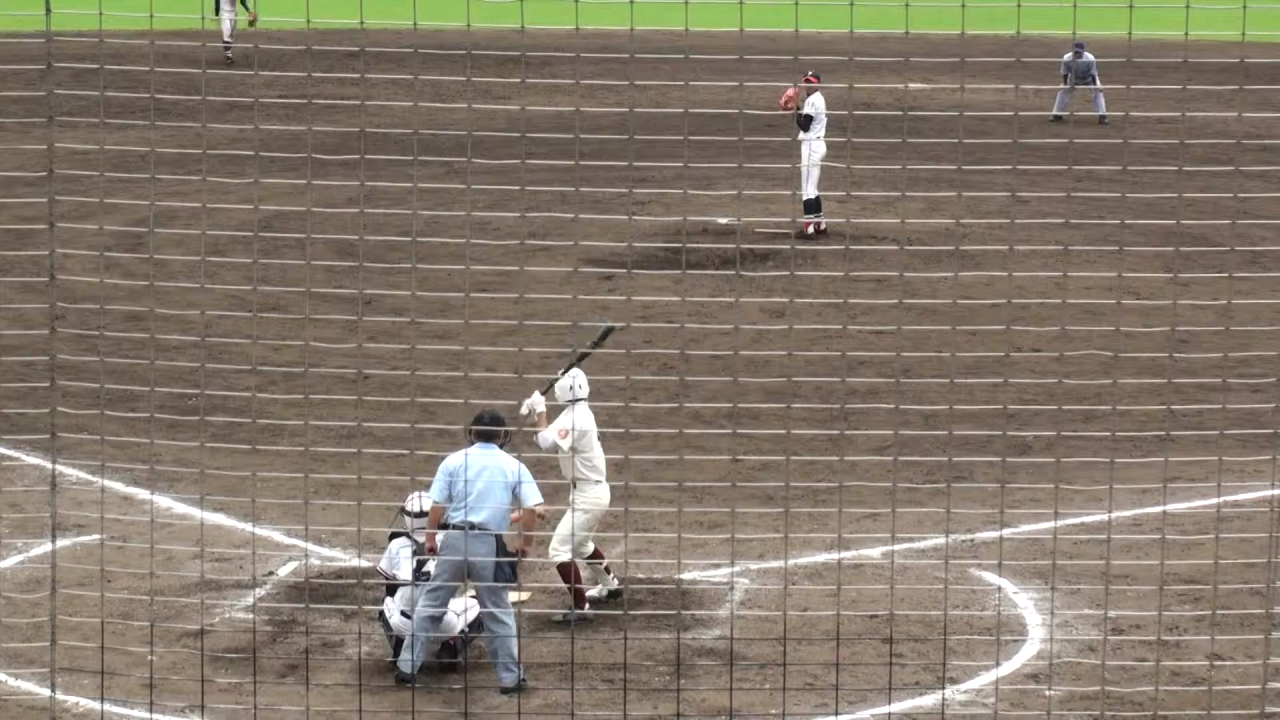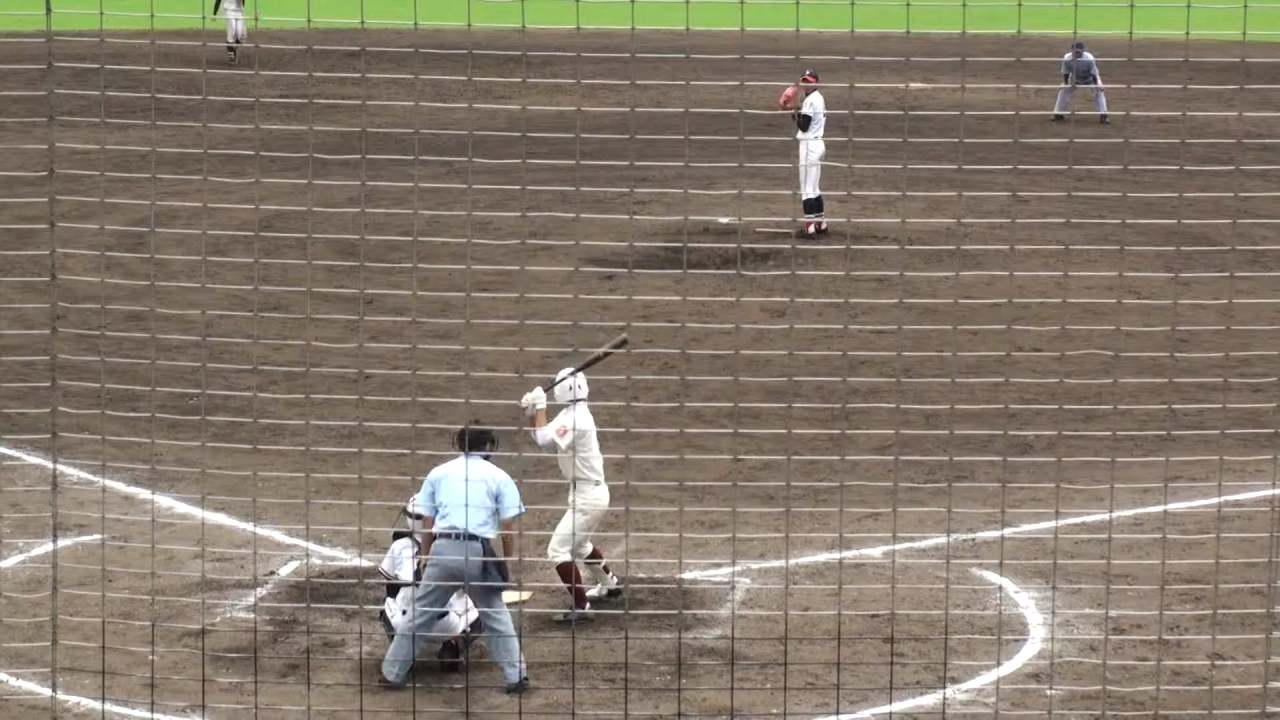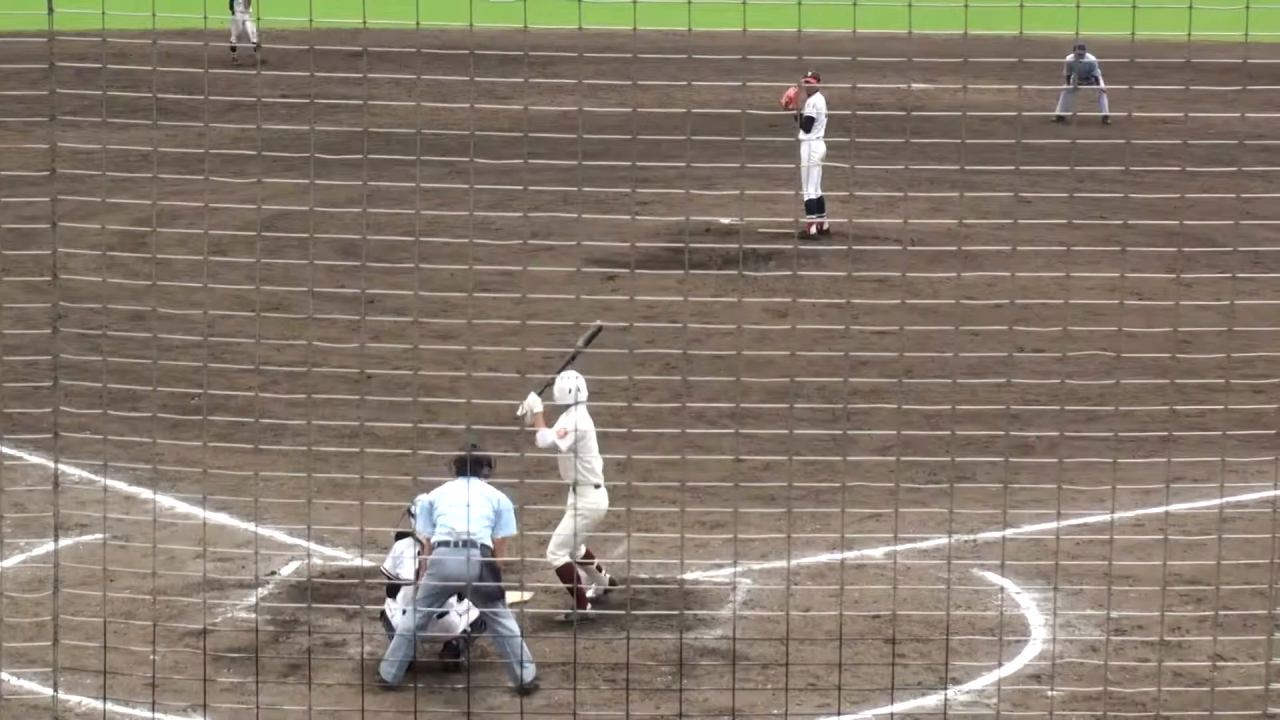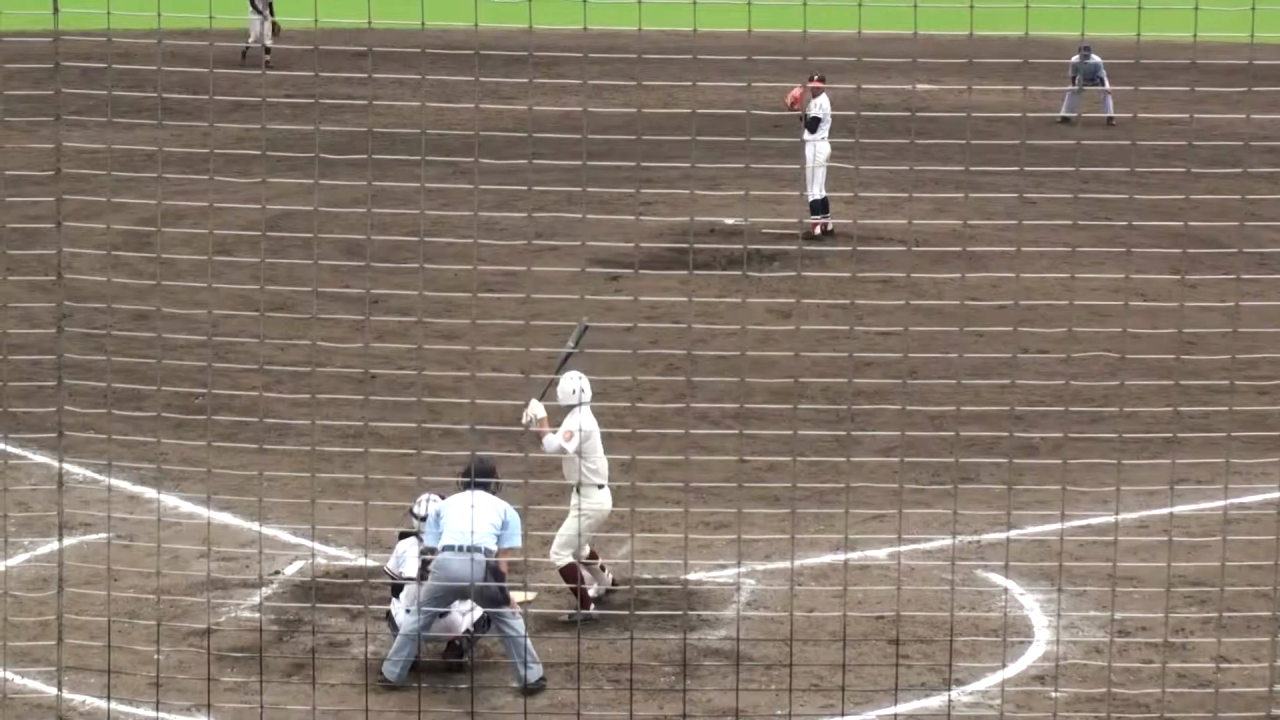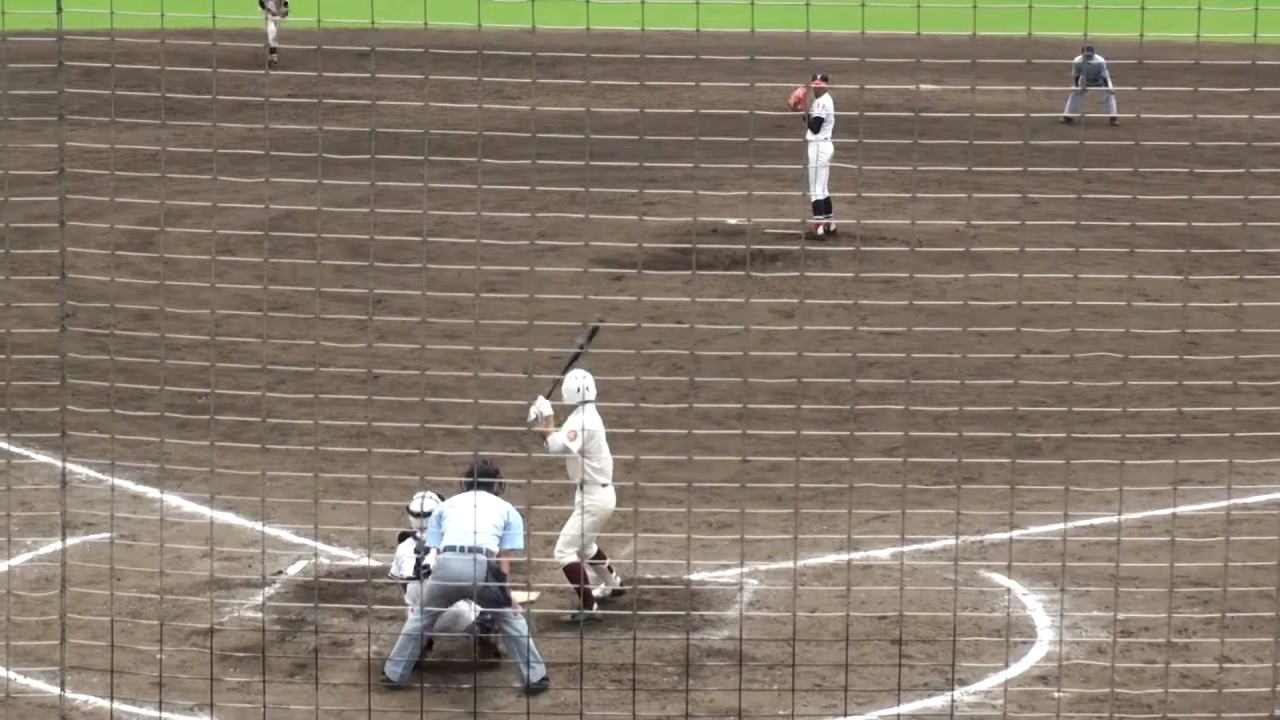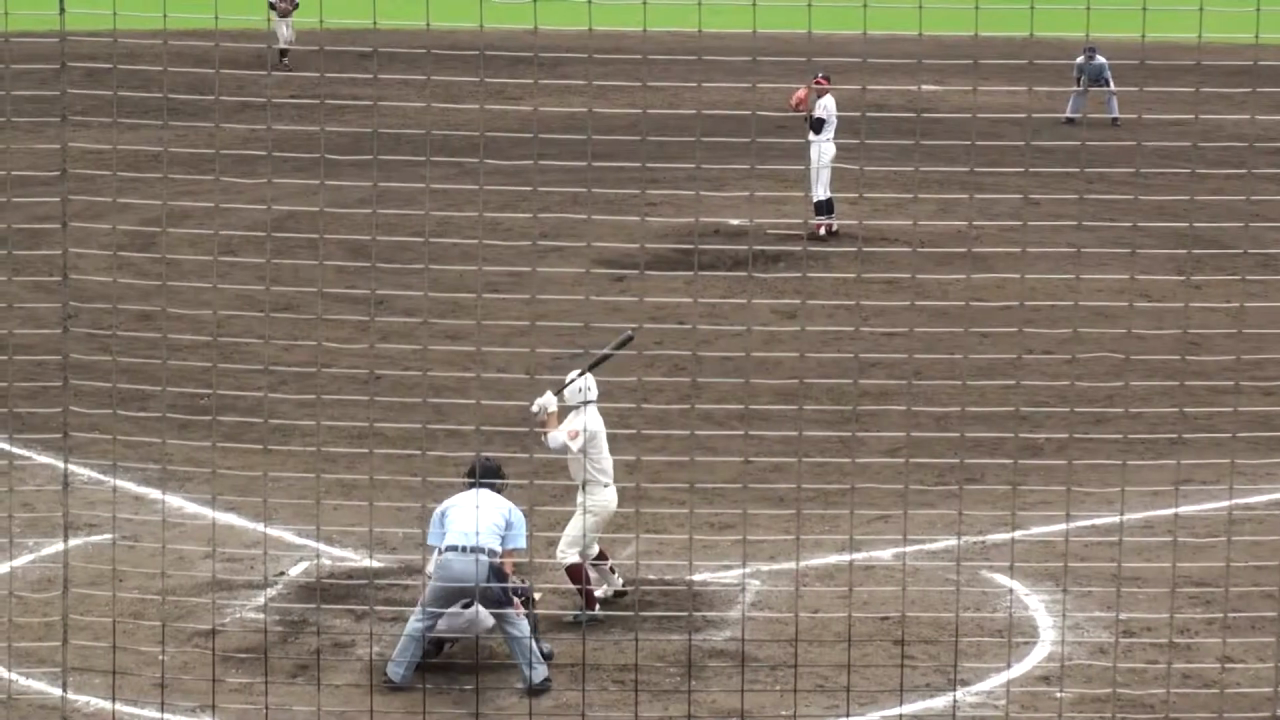
dt=0.3s
person 1, frame 1
left shoulder: (576, 417)
right shoulder: (576, 412)
left elbow: (546, 442)
right elbow: (548, 436)
left wrist: (540, 410)
right wrist: (534, 414)
left hip: (588, 494)
right hip: (591, 491)
left knee: (559, 549)
right knee: (580, 544)
left ankle: (580, 608)
right ankle: (610, 585)
person 1, frame 2
left shoulder: (575, 417)
right shoulder: (573, 413)
left elbow: (544, 439)
right elbow: (542, 435)
left wrist: (540, 406)
right wrist: (532, 410)
left hip: (587, 495)
right hip: (589, 491)
left knee: (558, 549)
right knee: (578, 544)
left ankle: (581, 608)
right ankle: (609, 584)
person 1, frame 3
left shoulder: (575, 419)
right shoulder: (574, 416)
left elbow: (545, 442)
right elbow: (548, 440)
left wrist: (537, 411)
right wrist: (531, 418)
left hip: (587, 498)
right hip: (588, 495)
left knee: (557, 553)
right knee: (572, 546)
left ankle: (582, 608)
right ankle: (603, 582)
person 1, frame 4
left shoulder: (579, 420)
right shoulder: (579, 417)
left elbow: (553, 447)
right elbow: (555, 445)
left wrist: (541, 417)
right wrist: (536, 424)
left hip: (590, 499)
right hip: (592, 495)
left knee: (561, 553)
right knee: (577, 547)
left ankle: (585, 608)
right ankle: (605, 582)
person 1, frame 5
left shoulder: (584, 420)
right shoulder: (583, 415)
left elbow: (556, 446)
right elbow: (559, 442)
left wrist: (548, 415)
right wrist: (541, 422)
left hip: (593, 496)
right hip: (597, 493)
left knee: (565, 551)
right knee: (584, 545)
left ankle: (589, 608)
right ankle: (613, 585)
person 1, frame 6
left shoulder: (587, 420)
right shoulder: (580, 415)
left elbow: (556, 443)
right elbow: (555, 438)
left wrist: (551, 411)
right wrist: (544, 415)
left hip: (596, 497)
right hip: (597, 493)
left knee: (567, 551)
right knee: (586, 546)
left ankle: (590, 609)
right ankle: (615, 585)
person 2, frame 1
left shoulder: (453, 461)
right shoulder: (513, 466)
left elbow: (437, 505)
right elbow: (531, 508)
left wrist: (430, 537)
right wrist: (525, 541)
left hip: (454, 540)
right hip: (489, 544)
left knee: (430, 603)
right knee: (498, 612)
left ankle: (407, 667)
right ankle: (510, 678)
person 2, frame 2
left shoulder: (438, 473)
right shoulder: (499, 477)
left elbow: (428, 521)
right elbow: (507, 526)
left wrist: (426, 553)
right wrist: (508, 560)
left hip: (443, 549)
right hip: (478, 552)
left knee: (420, 614)
right knee: (496, 616)
left ankle: (392, 673)
right ankle: (515, 676)
person 2, frame 3
left shoulder: (435, 494)
right shoulder: (497, 496)
left elbow: (427, 542)
right elbow: (499, 546)
left wrist: (425, 576)
right wrist: (495, 579)
left hip: (442, 558)
right hip: (477, 560)
left knee: (417, 616)
right knee: (500, 618)
left ankle: (389, 675)
right ankle: (526, 677)
person 2, frame 4
left shoulder: (443, 504)
right shoulder: (504, 508)
right elbow: (502, 557)
right wrist: (502, 590)
left hip: (446, 563)
right hip: (481, 564)
left knee: (418, 618)
right knee: (509, 619)
left ankle: (392, 674)
right ankle: (532, 678)
person 2, frame 5
left shoulder: (446, 505)
right shoulder: (507, 509)
right elbow: (503, 558)
right wrist: (505, 591)
left hip: (447, 563)
right hip: (482, 565)
left knee: (420, 617)
right knee: (511, 619)
left ankle: (394, 674)
right ankle: (535, 678)
person 2, frame 6
left shoulder: (449, 503)
right shoulder: (509, 507)
left elbow: (438, 548)
right elbow: (507, 556)
left wrist: (435, 582)
right wrist: (507, 591)
left hip: (450, 563)
right hip: (485, 566)
left knee: (422, 618)
right knee: (513, 619)
left ankle: (396, 675)
right ankle: (537, 678)
